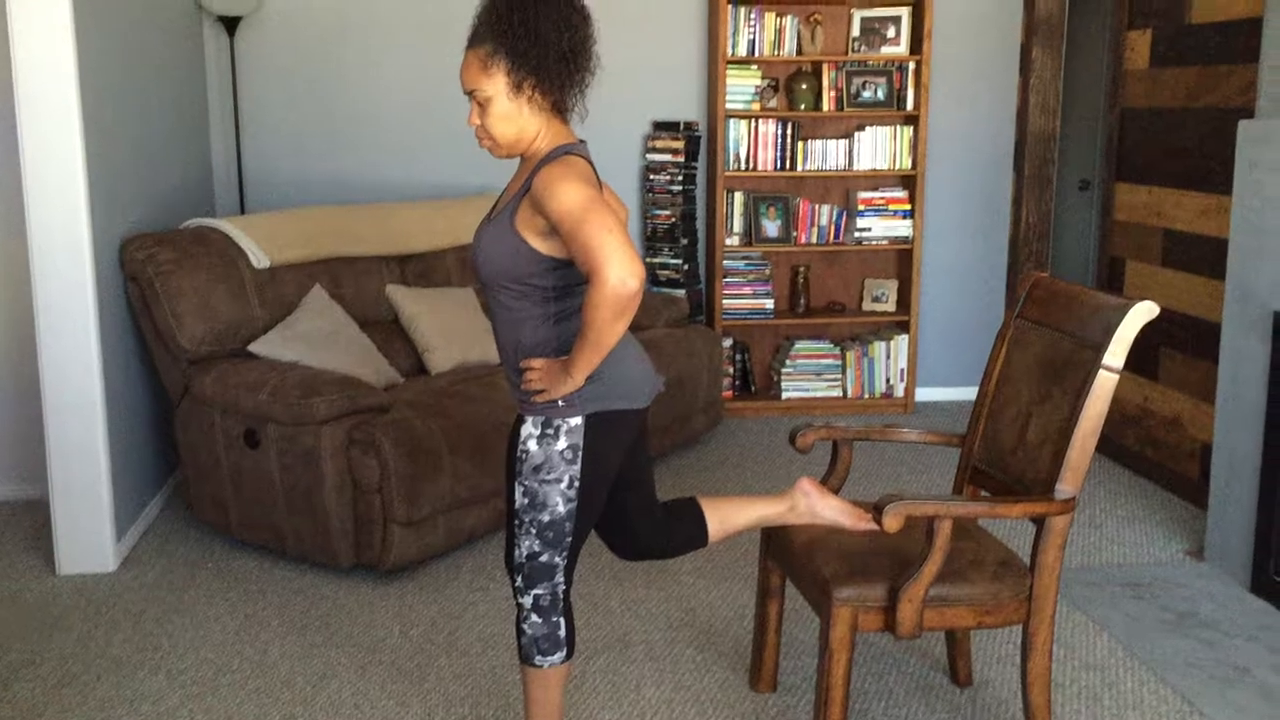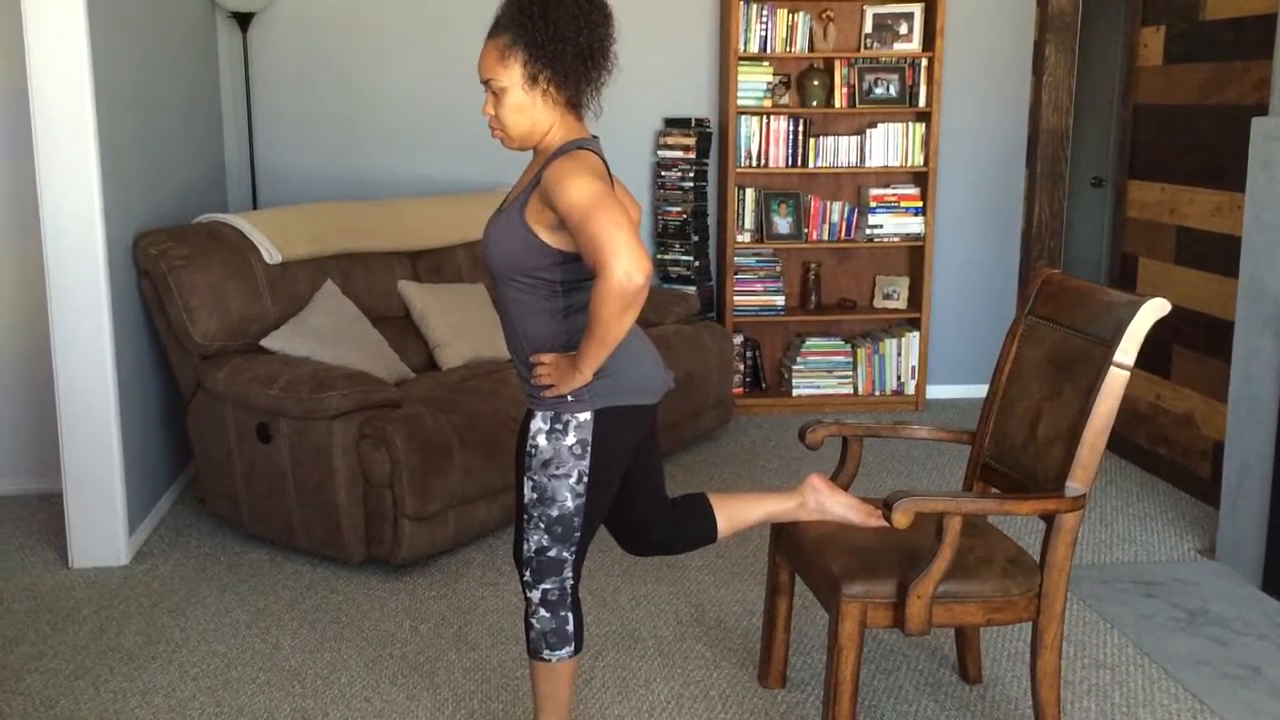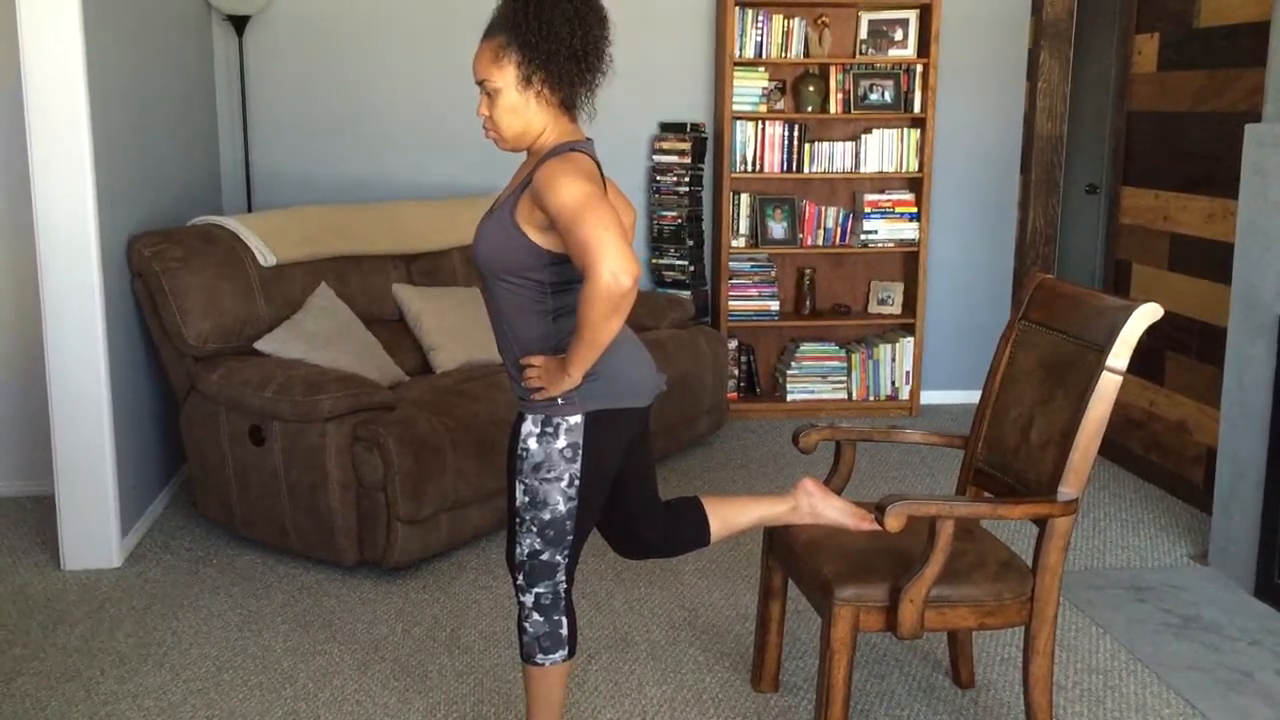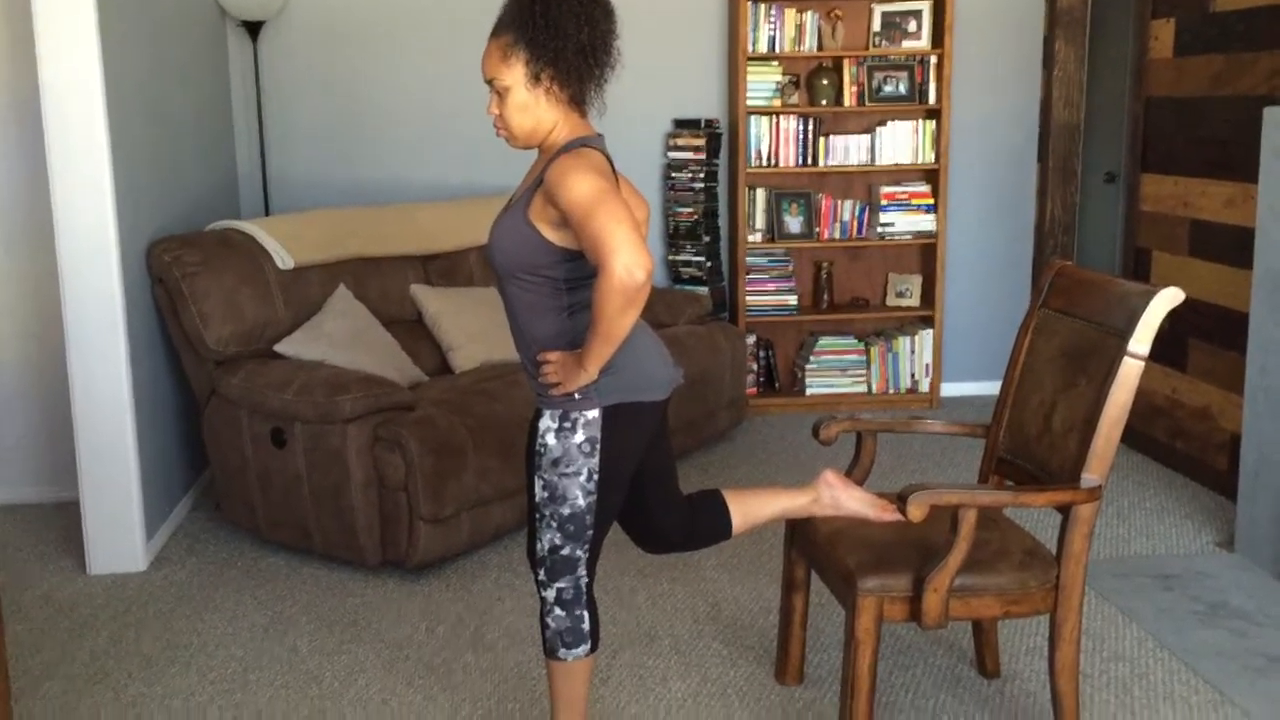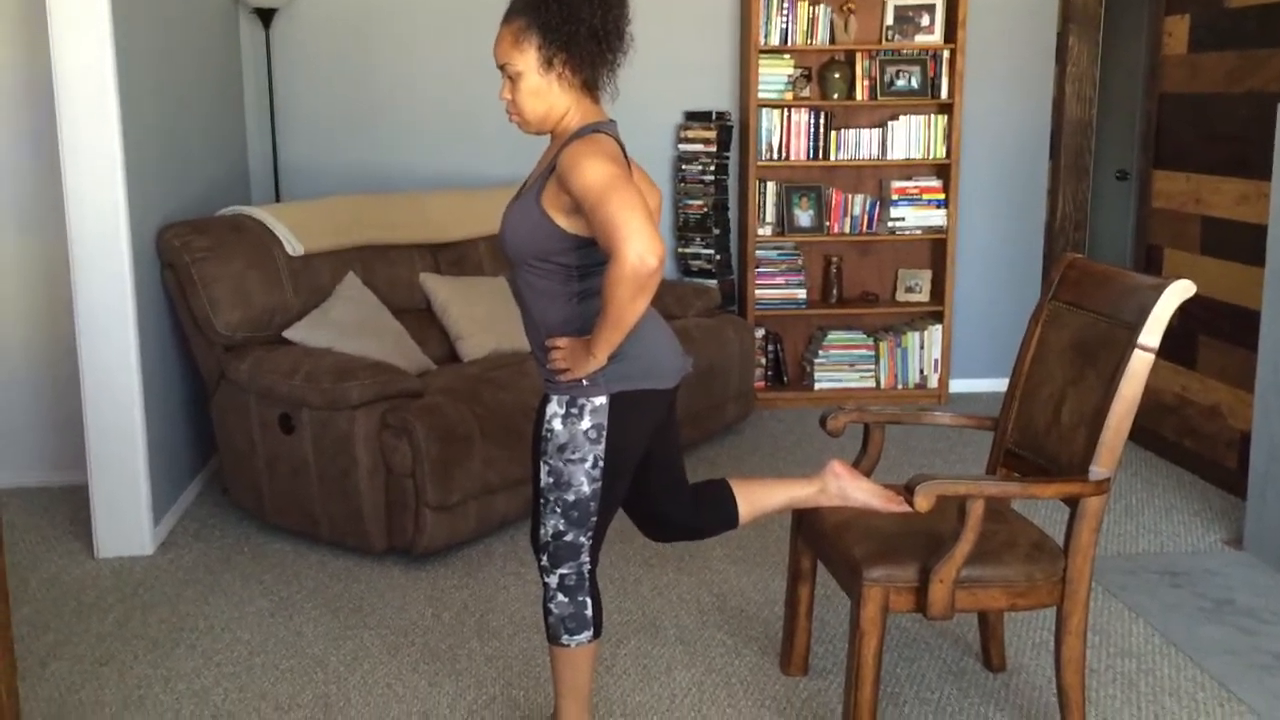
dt=0.7s
person 1, frame 1
left shoulder: (557, 178)
right shoulder: (548, 167)
left elbow: (622, 277)
right elbow: (616, 214)
left wrist: (573, 372)
left hip: (576, 410)
right hip: (607, 398)
left knee: (537, 576)
right knee: (643, 534)
right ankle: (794, 504)
person 1, frame 2
left shoulder: (566, 171)
right shoulder: (563, 161)
left elbow: (628, 272)
right elbow: (628, 211)
left wrist: (581, 367)
left hip: (586, 405)
right hip: (617, 392)
left knee: (546, 569)
right knee: (652, 528)
right ankle: (804, 500)
person 1, frame 3
left shoulder: (559, 174)
right shoulder: (556, 163)
left elbow: (616, 276)
right elbow: (623, 216)
left wrist: (569, 369)
left hip: (578, 408)
right hip: (609, 394)
left knee: (539, 573)
right knee: (645, 531)
right ankle: (797, 504)
person 1, frame 4
left shoulder: (570, 169)
right shoulder: (571, 159)
left elbow: (630, 269)
right elbow: (636, 211)
left wrist: (586, 364)
left hip: (597, 401)
right hip: (626, 389)
left knee: (560, 569)
right knee: (667, 525)
right ankle: (818, 497)
person 1, frame 5
left shoulder: (582, 156)
right shoulder: (582, 145)
left elbow: (641, 257)
right elbow: (649, 200)
left wrist: (595, 352)
left hip: (605, 388)
right hip: (635, 375)
left knee: (564, 554)
right knee: (672, 513)
right ankle: (825, 487)
